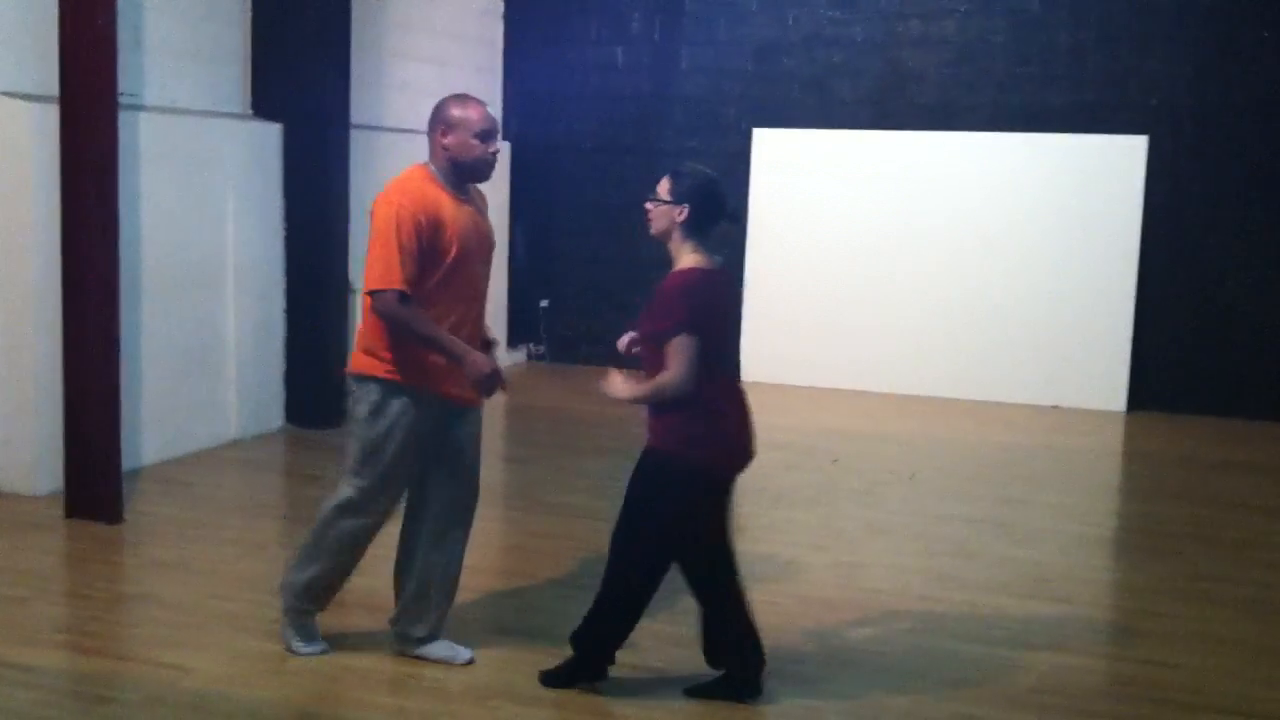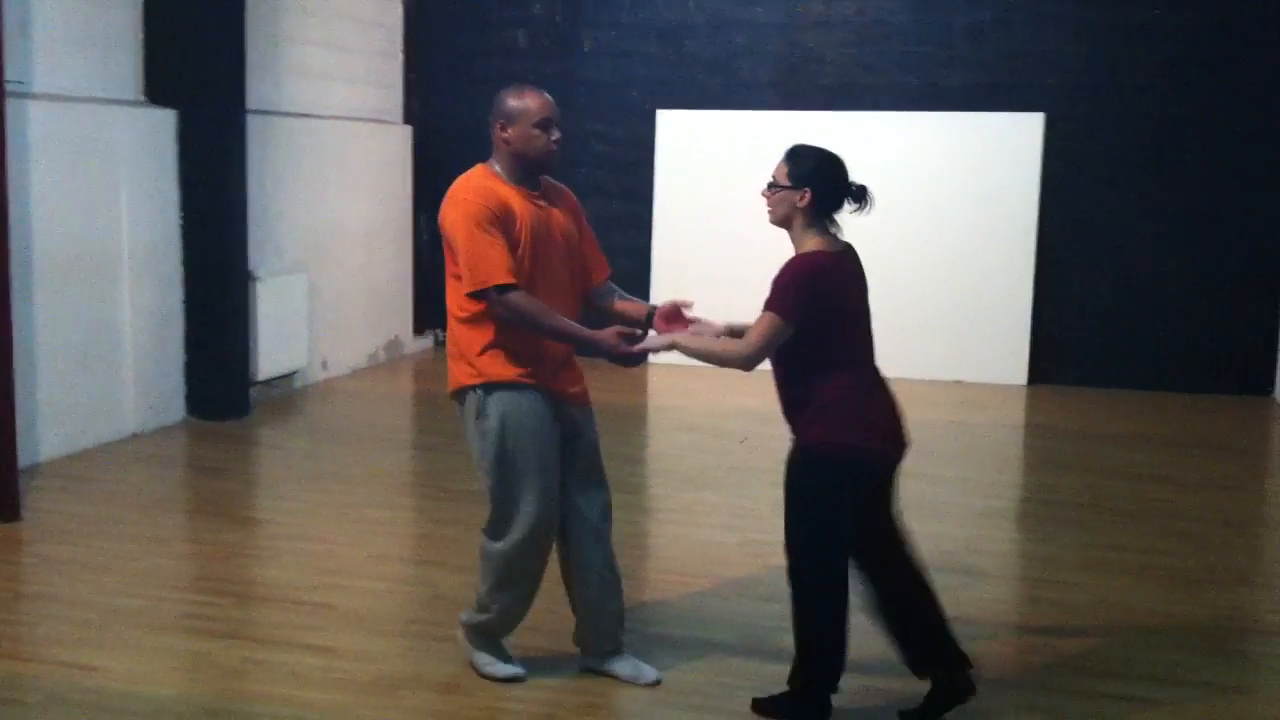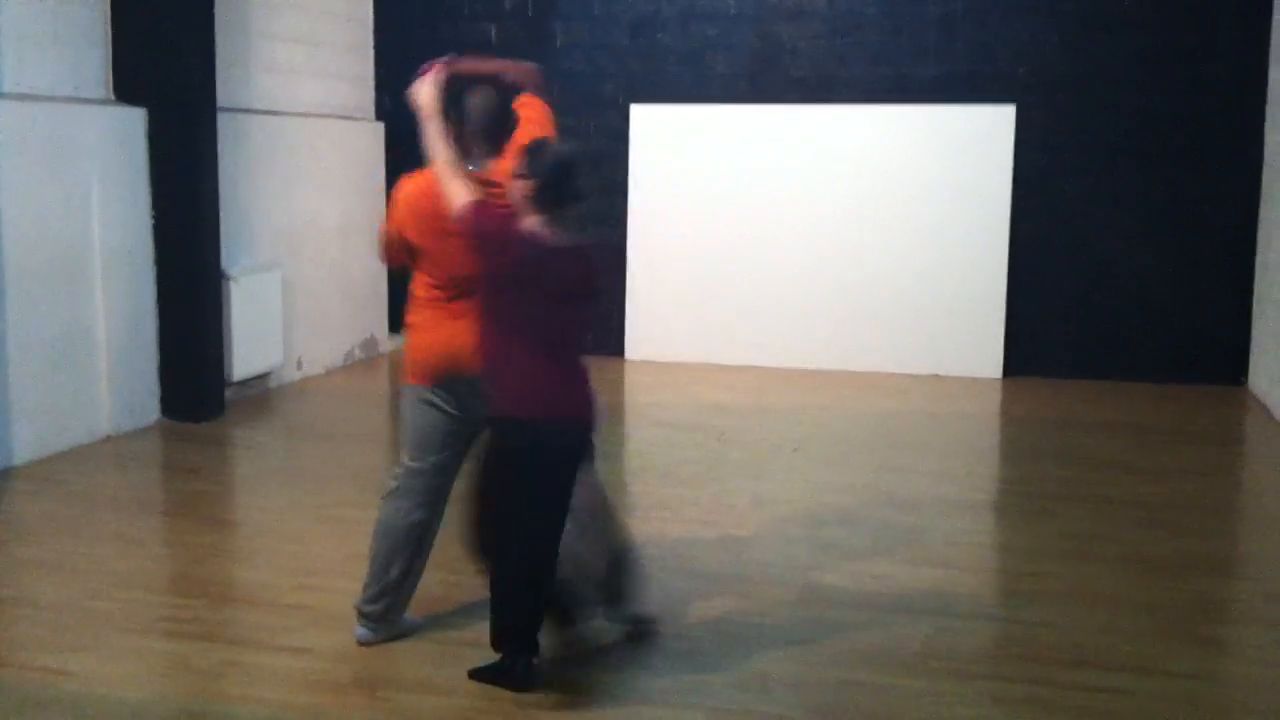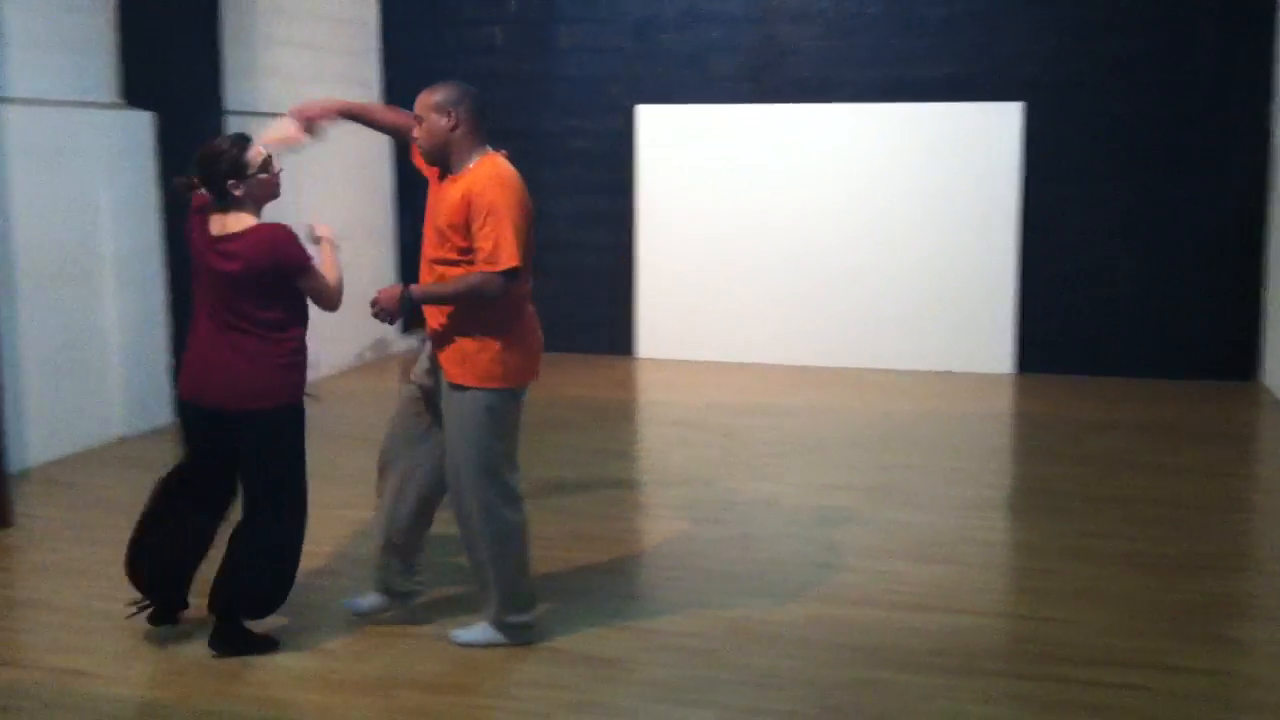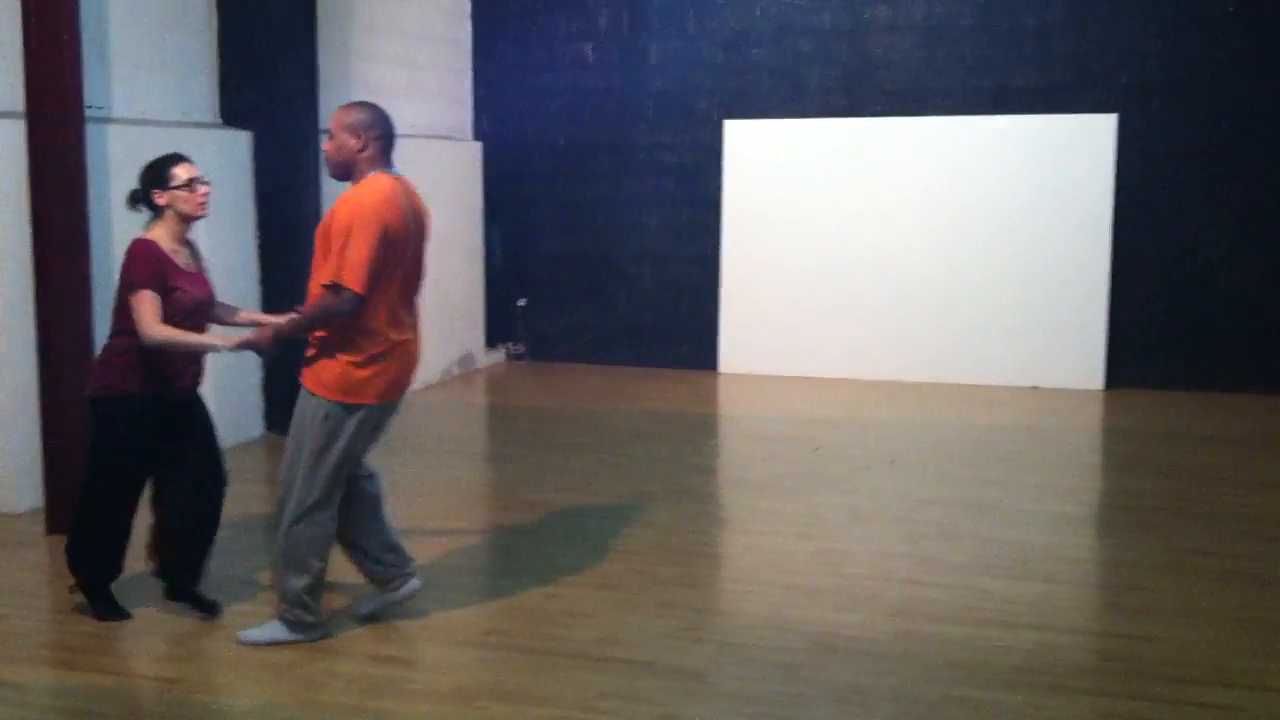
dt=1s
person 1, frame 1
left shoulder: (474, 201)
right shoulder: (405, 200)
right elbow: (387, 302)
left wrist: (481, 344)
right wrist: (465, 356)
left hip: (452, 382)
right hip: (396, 381)
left knee: (448, 504)
right knee: (364, 501)
left ankle: (418, 629)
right ankle: (298, 606)
person 1, frame 2
left shoulder: (562, 200)
right shoulder: (473, 198)
left elbow: (594, 284)
right elbow: (502, 299)
left wrist: (645, 313)
right wrist: (594, 340)
left hip: (560, 380)
right hip: (500, 381)
left knee: (588, 513)
right knee: (526, 516)
left ankle: (603, 646)
right ankle: (485, 634)
person 1, frame 3
left shoulder: (411, 193)
right shoulder: (520, 178)
left elbow: (395, 258)
right elbow: (530, 83)
right wrist: (467, 67)
left hip: (432, 361)
left knee: (416, 487)
left ankle: (378, 614)
person 1, frame 4
left shoulder: (494, 183)
right shoulder: (445, 163)
left elbow: (500, 280)
right elbow: (399, 122)
left wrist: (411, 295)
right wrist: (338, 109)
left hip: (486, 359)
right hip: (447, 351)
left knee: (482, 487)
right knee: (403, 461)
left ankle: (510, 618)
right ankle: (395, 582)
person 1, frame 5
left shoulder: (360, 204)
right shoulder: (405, 197)
left elbow: (343, 300)
left wrist: (284, 330)
right wrist: (304, 324)
left hip: (350, 371)
right hip: (389, 363)
left knee: (306, 494)
right knee: (346, 476)
left ankle: (299, 617)
right ankle: (392, 574)
person 2, frame 1
left shoulder: (680, 286)
right shoulder: (715, 276)
left elbow: (678, 379)
left wrist: (628, 389)
right wrist: (649, 342)
left hip: (687, 442)
right hip: (718, 437)
left knee: (636, 550)
right knee: (705, 555)
left ankle: (590, 656)
right ankle: (741, 667)
person 2, frame 2
left shoulder: (806, 270)
right shoulder: (837, 258)
left elbow: (747, 355)
left wrist: (677, 341)
right wrist: (727, 328)
left hip: (834, 438)
right hip: (868, 430)
left knee: (813, 561)
right knee: (882, 557)
right ankle: (947, 670)
person 2, frame 3
left shoulder: (505, 240)
right shoulder: (576, 259)
left elbow: (449, 176)
left wrist: (428, 107)
left hip: (531, 415)
right hip: (565, 411)
left knee: (509, 530)
right knee: (517, 527)
right ankle: (519, 650)
person 2, frame 4
left shoulder: (202, 224)
right shoulder: (278, 241)
left elbow: (197, 184)
right elbow: (330, 298)
left wrist: (272, 142)
right wrist: (326, 245)
left hip: (201, 391)
right hip: (267, 397)
left knee: (193, 490)
right knee: (274, 508)
left ankle: (163, 594)
right ankle: (229, 619)
person 2, frame 5
left shoulder: (188, 252)
right shoulder: (144, 254)
left elbow: (209, 310)
right elbow: (152, 331)
left wrist: (269, 320)
right wrist: (221, 342)
left hip: (176, 394)
right hip: (126, 394)
left knee: (202, 482)
right knee: (112, 493)
left ankle: (180, 579)
right ankle: (95, 585)
